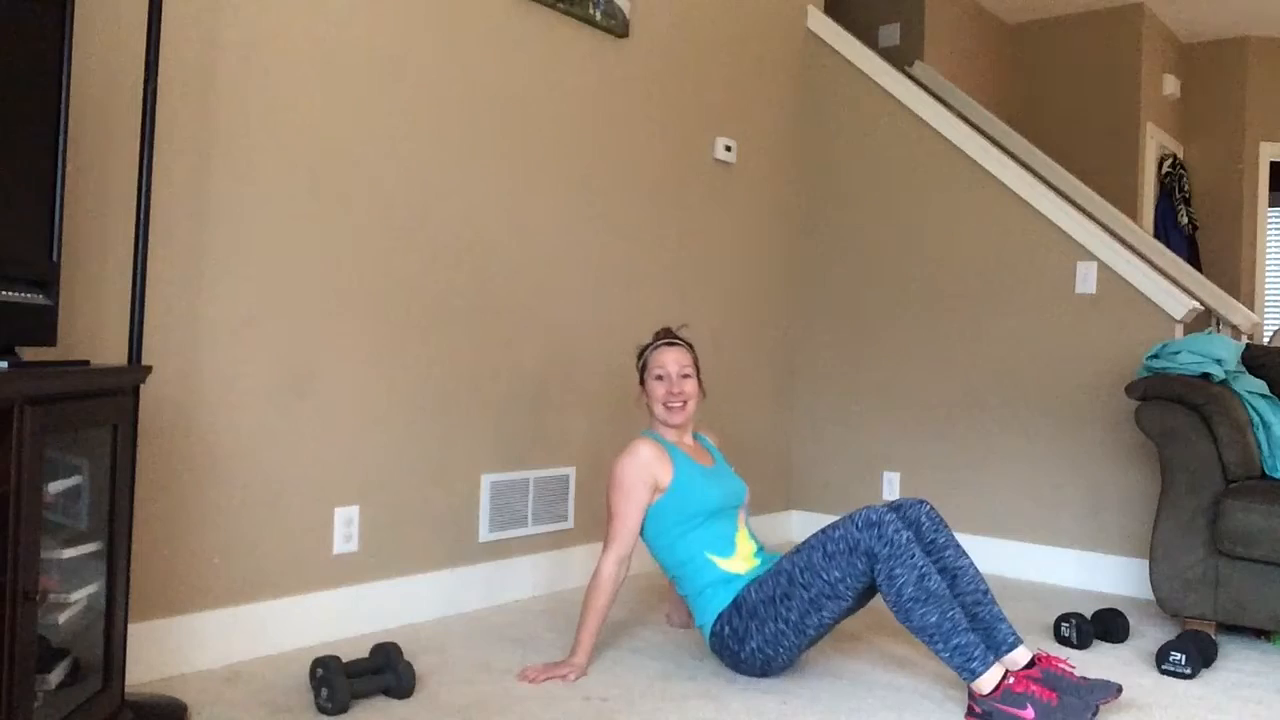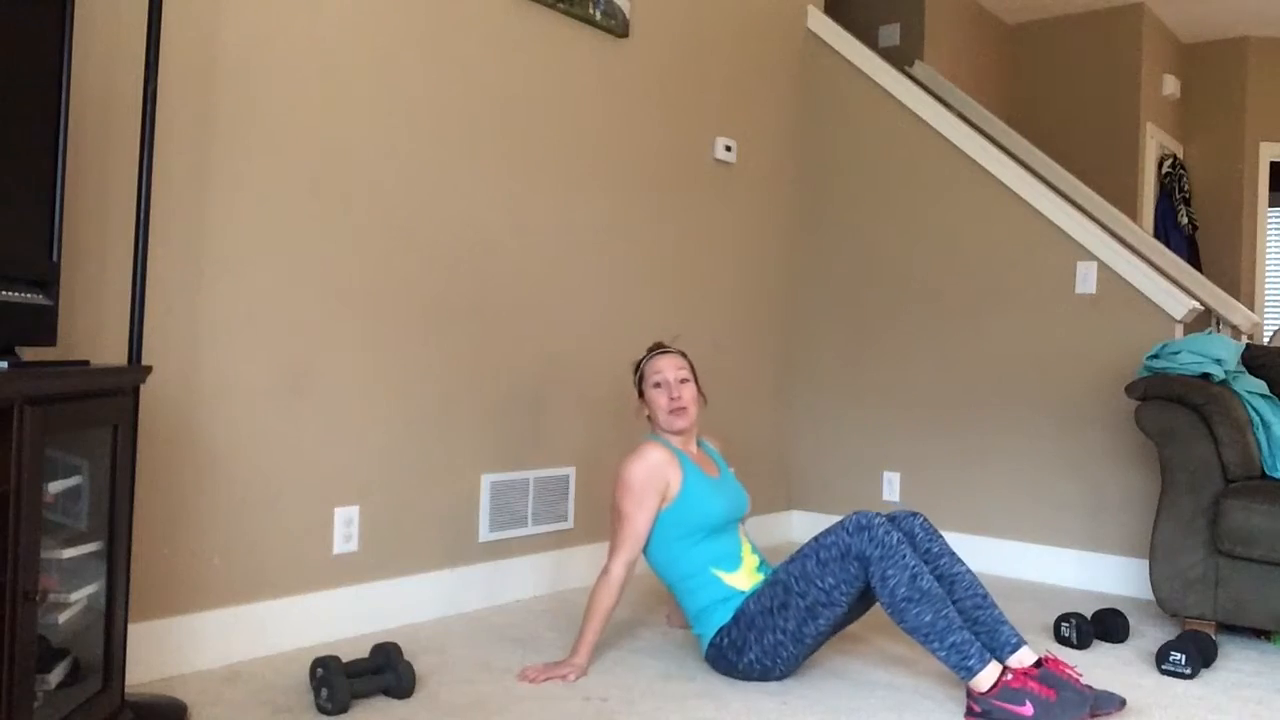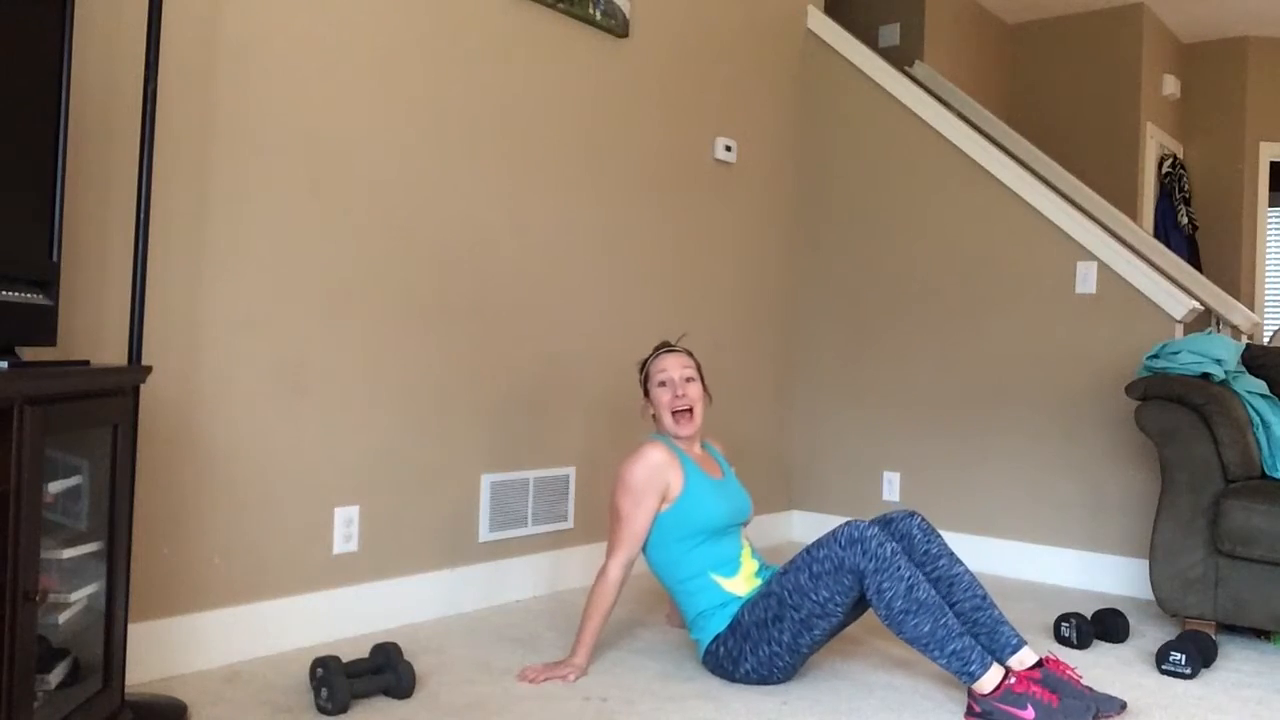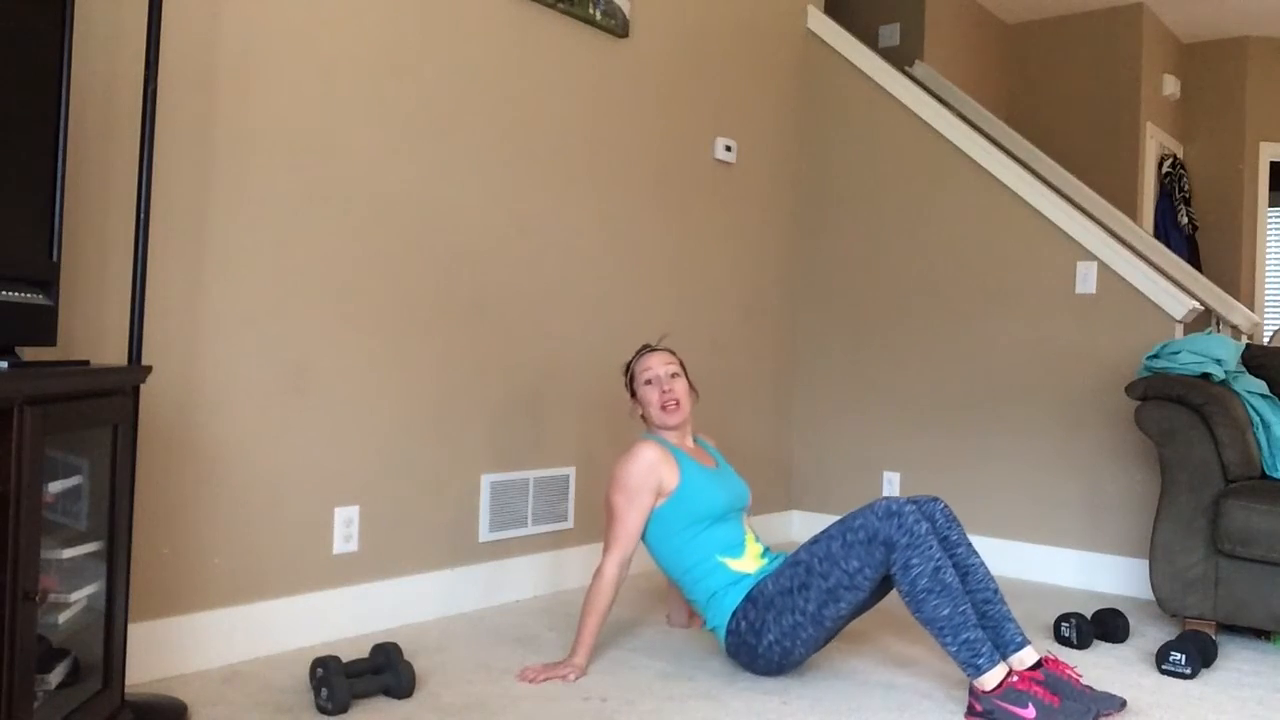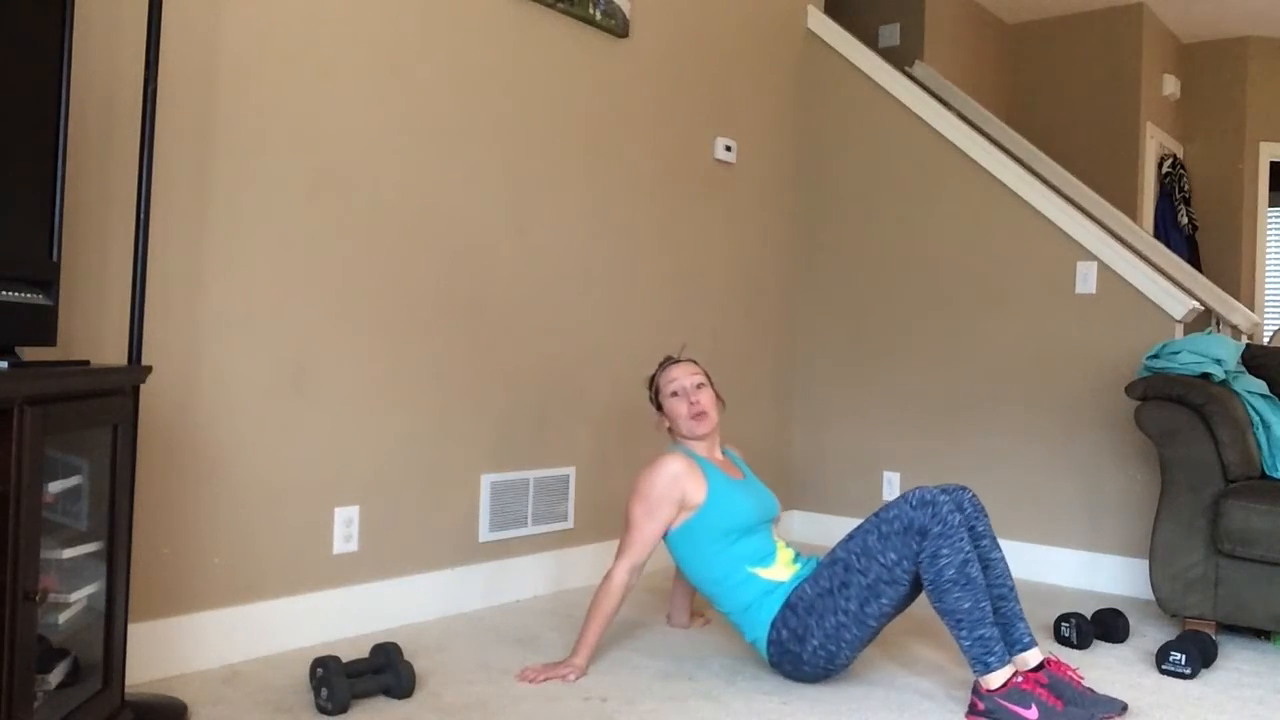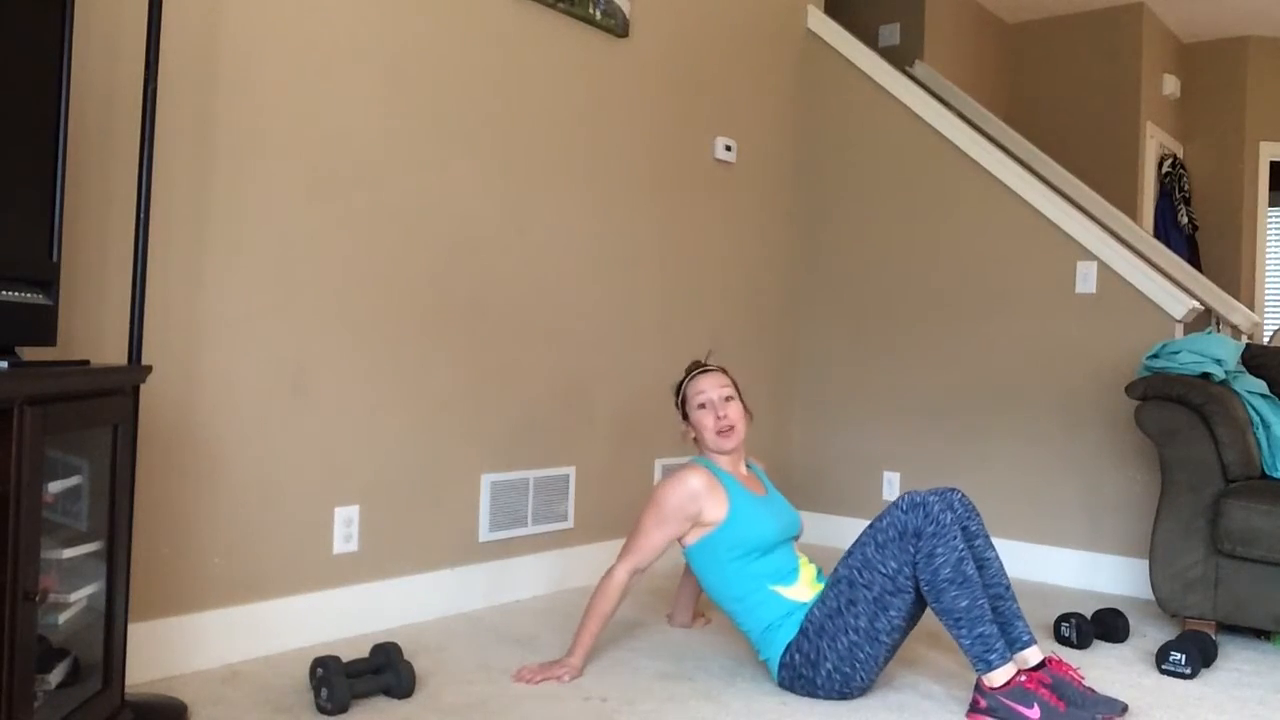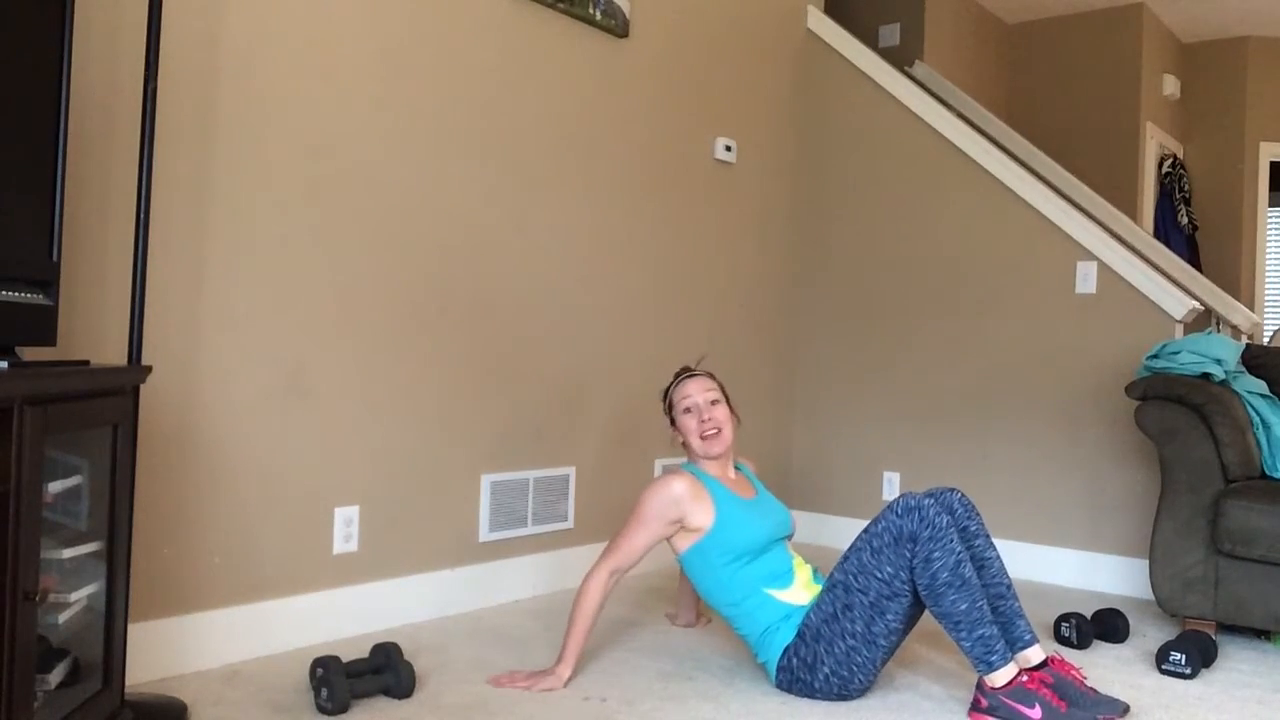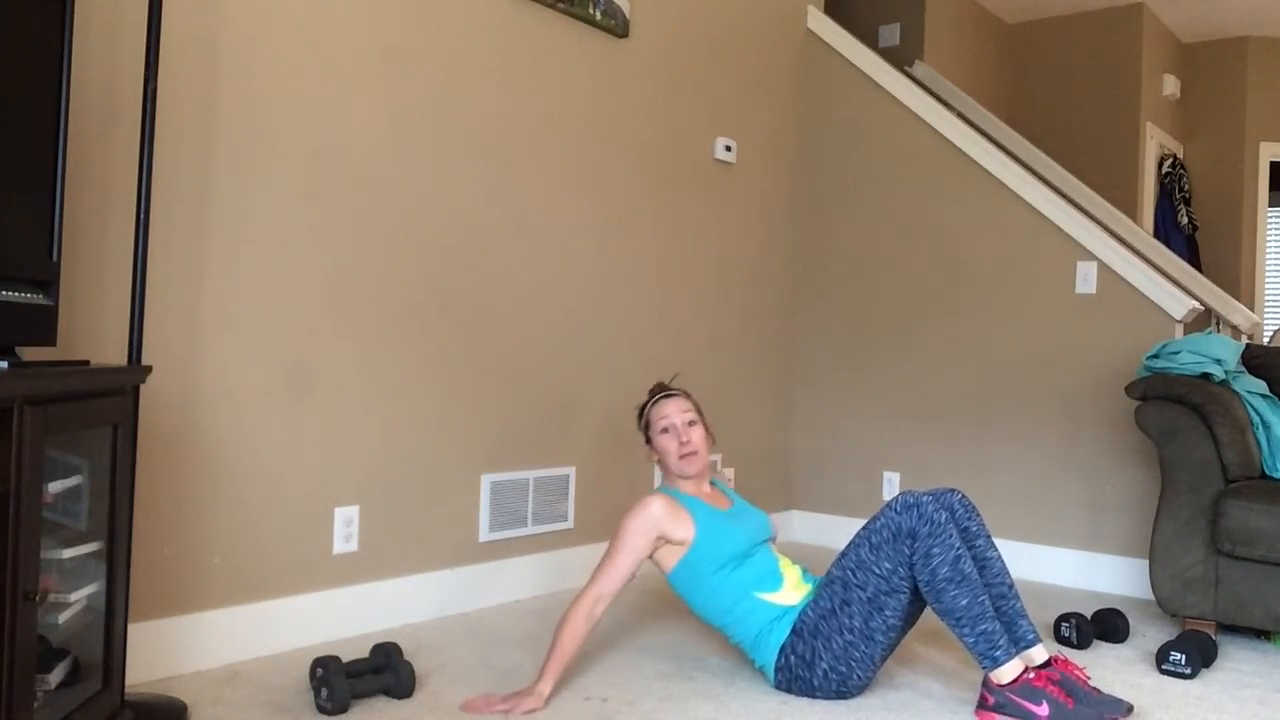
dt=0.5s
person 1, frame 1
left shoulder: (706, 445)
right shoulder: (641, 459)
right elbow: (613, 561)
right wrist: (577, 660)
left hip: (771, 600)
right hip: (744, 629)
left knee: (914, 515)
right knee: (875, 530)
left ankle: (1020, 664)
person 1, frame 2
left shoulder: (708, 451)
right shoulder: (650, 463)
right elbow: (619, 565)
right wrist: (578, 658)
left hip: (769, 613)
right hip: (740, 638)
left knee: (908, 526)
right knee: (866, 533)
left ankle: (1022, 663)
person 1, frame 3
left shoulder: (713, 453)
right shoulder: (651, 464)
right elbow: (616, 565)
right wrist: (576, 660)
left hip: (770, 607)
right hip: (739, 644)
left knee: (906, 527)
right knee: (860, 543)
left ankle: (1024, 663)
person 1, frame 4
left shoulder: (705, 449)
right shoulder: (646, 460)
right elbow: (614, 561)
left wrist: (681, 610)
right wrist: (577, 660)
left hip: (784, 603)
right hip: (758, 627)
left knee: (931, 513)
right knee: (895, 520)
left ankle: (1023, 662)
person 1, frame 5
left shoulder: (730, 459)
right shoulder: (671, 472)
right elbow: (624, 568)
left wrist: (681, 612)
right wrist: (577, 660)
left hip: (811, 600)
right hip: (797, 633)
left knee: (958, 504)
right knee: (928, 511)
left ankle: (1028, 661)
person 1, frame 6
left shoulder: (753, 472)
right shoulder: (691, 484)
right elbow: (624, 569)
left wrist: (683, 613)
right wrist: (573, 660)
left hip: (835, 628)
right hip: (812, 656)
left knee: (949, 503)
right knee: (921, 513)
left ankle: (1029, 662)
person 1, frame 7
left shoulder: (746, 473)
right shoulder: (678, 490)
right elbow: (605, 571)
left wrist: (688, 613)
left hip: (833, 629)
right hip: (809, 659)
left knee: (948, 504)
right knee: (916, 517)
left ankle: (1031, 662)
person 1, frame 8
left shoulder: (723, 494)
right shoulder: (658, 511)
right elbow: (593, 598)
left hip: (825, 627)
right hip: (807, 658)
left knee: (947, 503)
right knee: (915, 514)
left ankle: (1031, 657)
